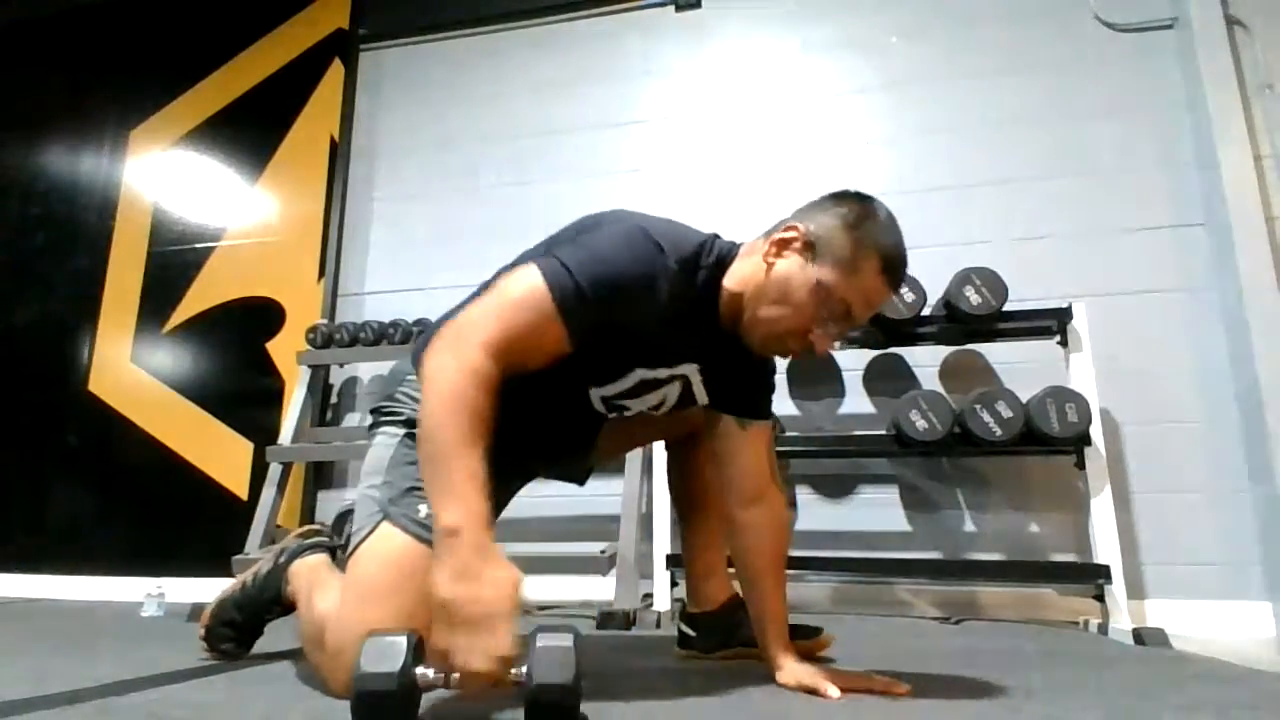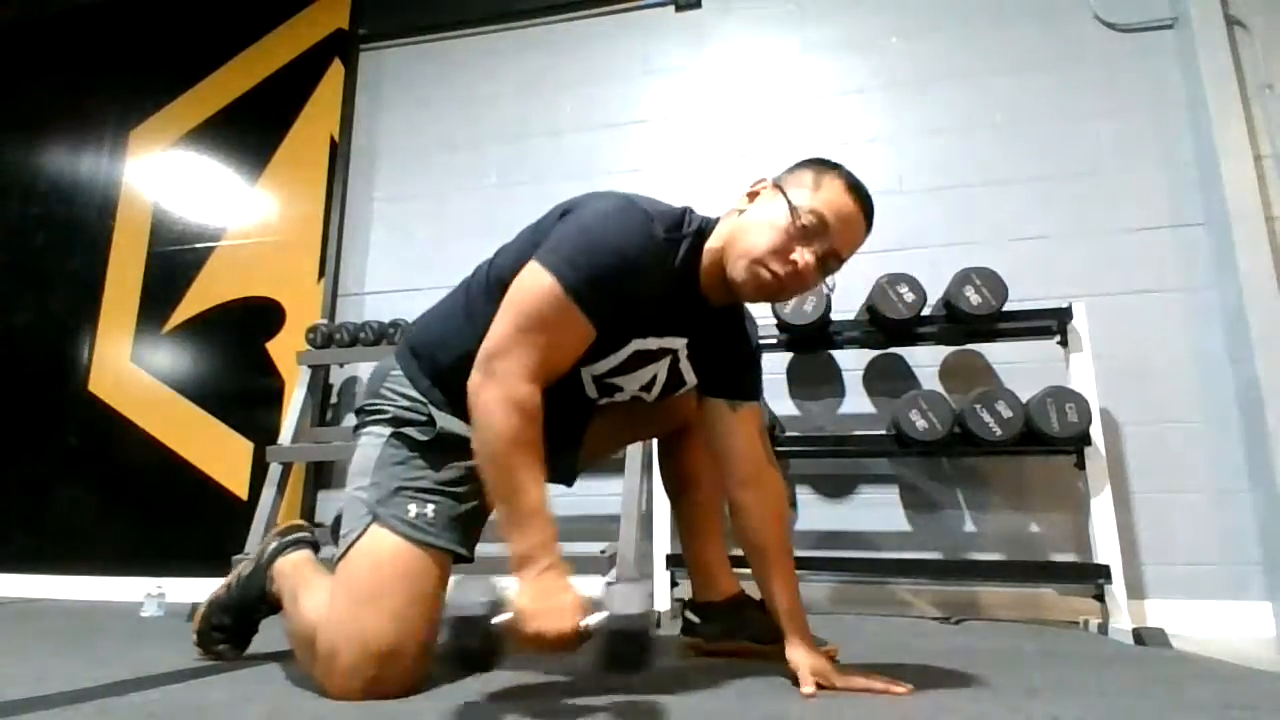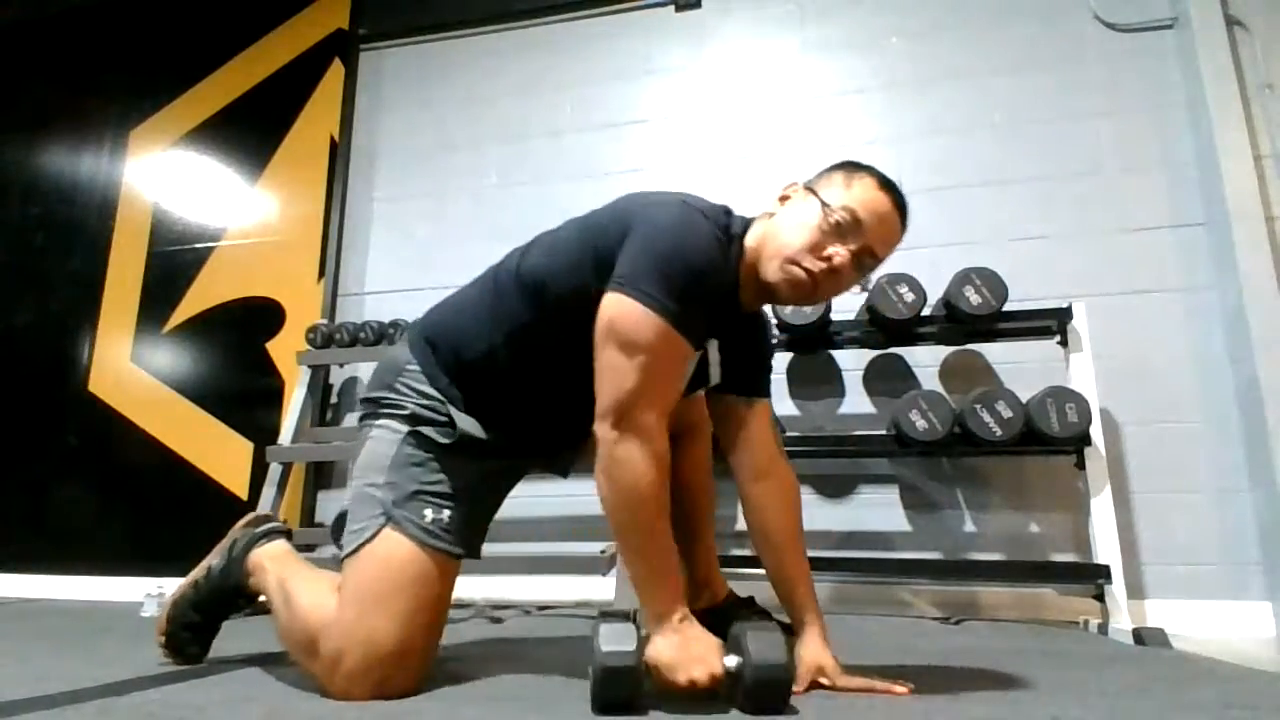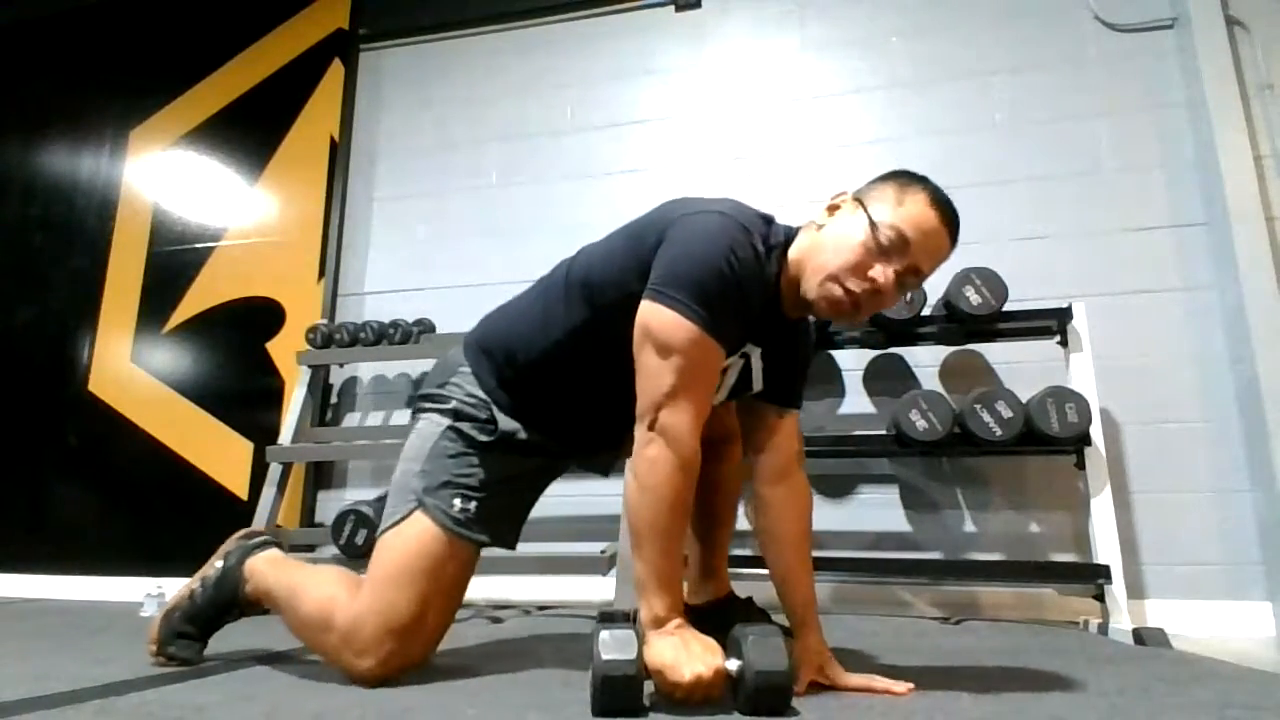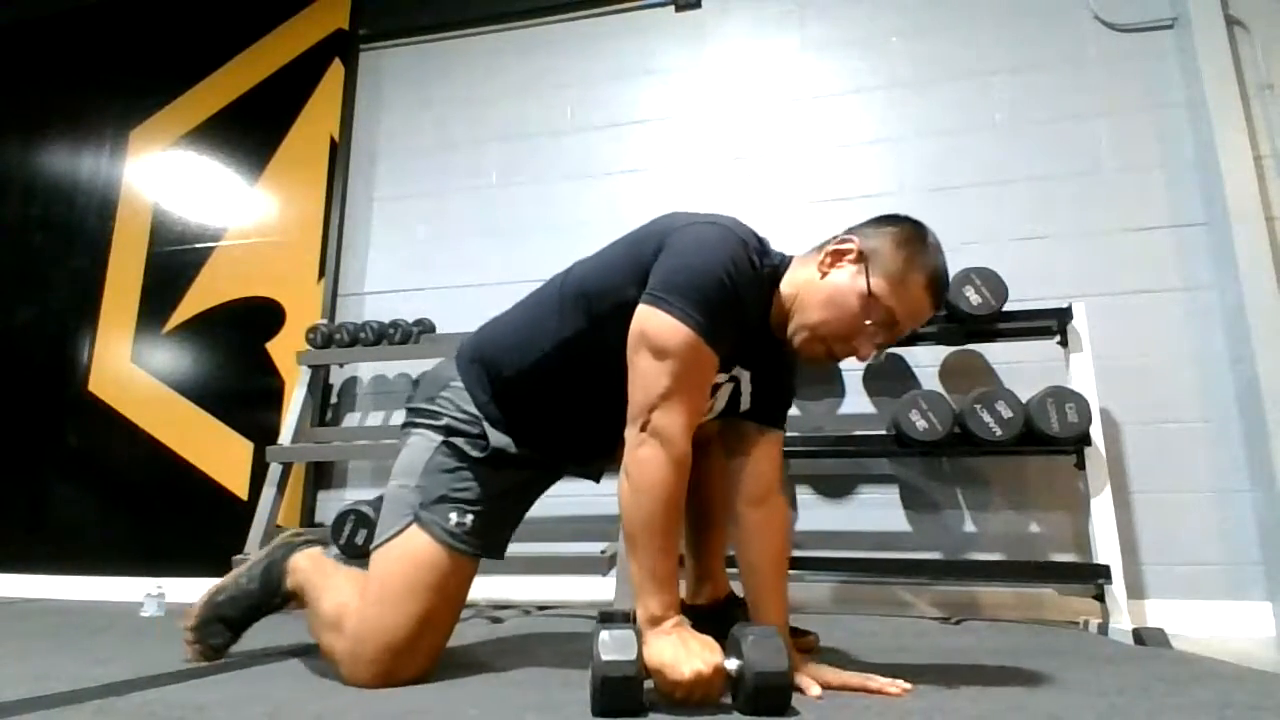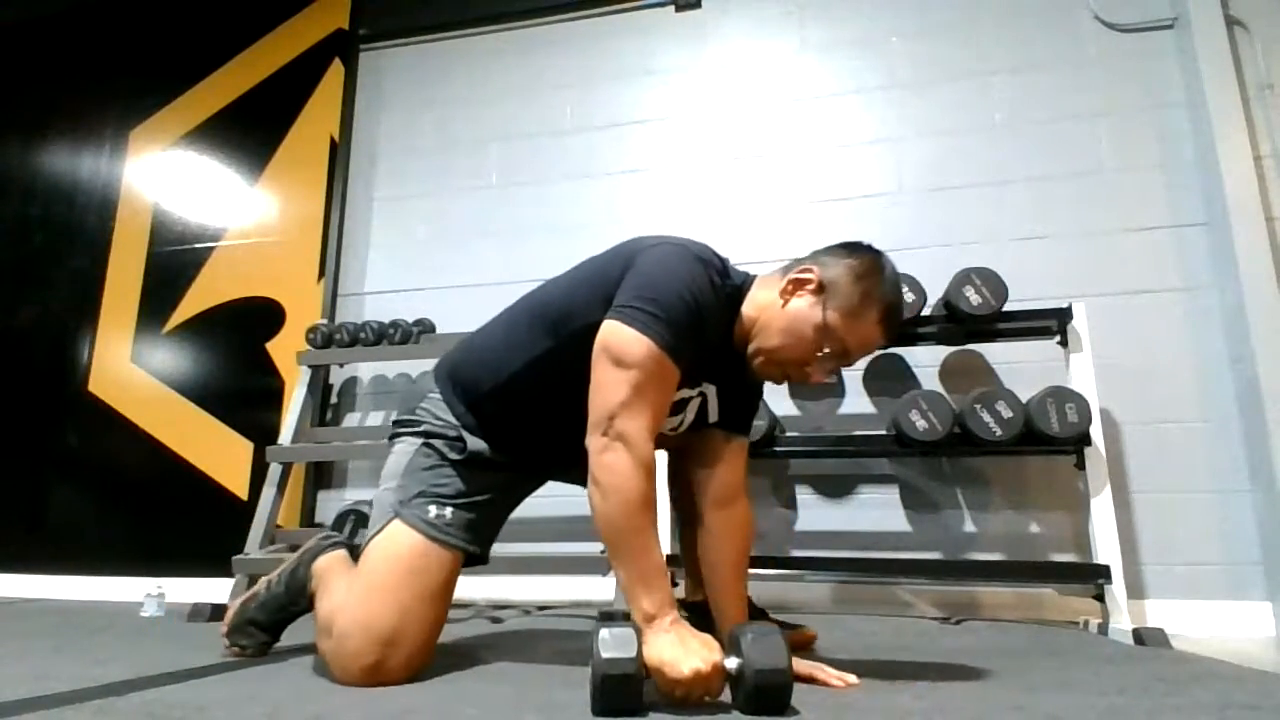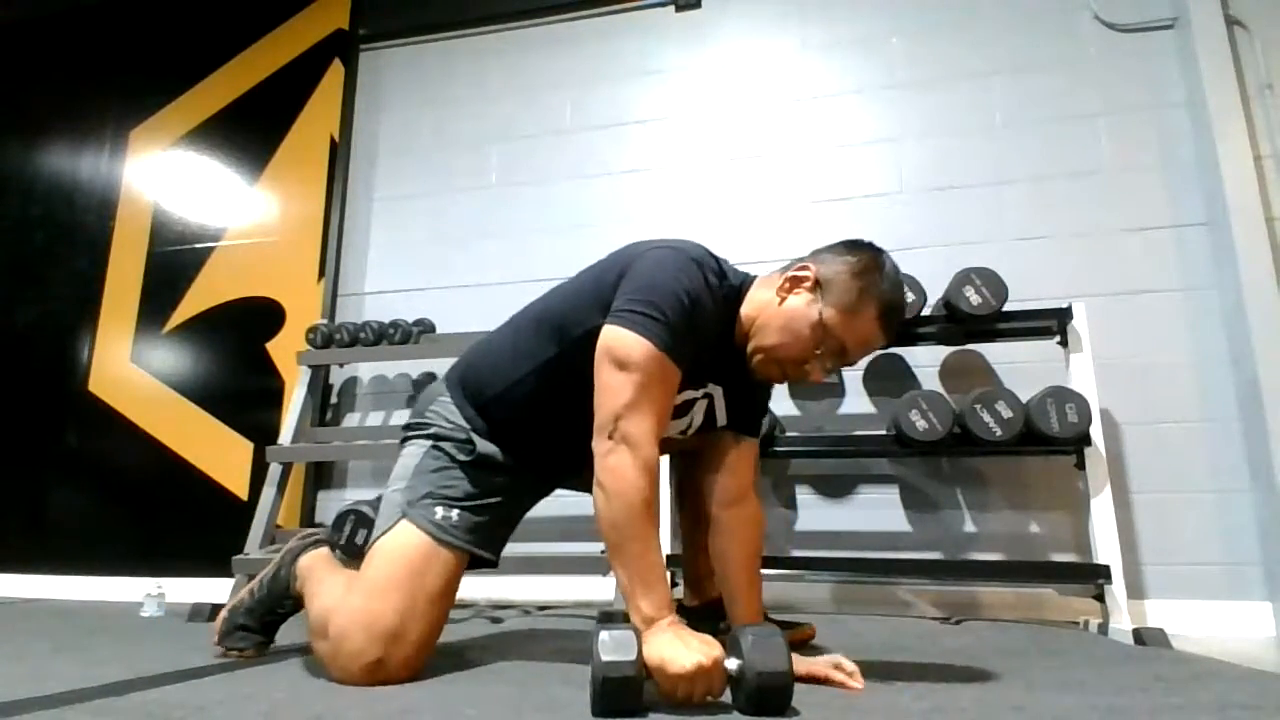
dt=0.4s
person 1, frame 1
left shoulder: (746, 349)
right shoulder: (640, 264)
left elbow: (753, 496)
right elbow: (459, 355)
left wrist: (778, 650)
right wrist: (466, 554)
right hip: (443, 410)
right knee: (368, 663)
left ankle: (711, 613)
right ankle: (303, 568)
person 1, frame 2
left shoulder: (725, 335)
right shoulder: (626, 236)
left elbow: (751, 476)
right elbow: (499, 381)
left wrist: (796, 636)
right wrist: (538, 568)
right hip: (433, 411)
left knee: (691, 414)
right knee: (365, 667)
left ankle: (716, 607)
right ankle: (287, 568)
person 1, frame 3
left shoulder: (744, 329)
right shoulder: (684, 239)
left elbow: (763, 472)
right elbow: (624, 433)
left wrist: (812, 632)
right wrist: (666, 621)
left hip: (542, 421)
right hip: (441, 407)
right knee: (366, 670)
left ankle: (711, 605)
right ankle: (262, 558)
person 1, frame 4
left shoulder: (789, 334)
right shoulder: (720, 245)
left elbow: (778, 477)
right elbow: (661, 434)
left wrist: (809, 641)
right wrist: (663, 624)
left hip: (585, 422)
right hip: (490, 407)
right knee: (377, 646)
left ankle: (712, 600)
right ankle: (255, 569)
person 1, frame 5
left shoulder: (774, 357)
right shoulder: (716, 259)
left elbow: (758, 494)
right elbow: (656, 436)
left wrist: (778, 646)
right wrist: (660, 626)
left hip: (574, 431)
right hip: (481, 416)
right knee: (379, 655)
left ankle: (708, 600)
right ankle: (299, 567)
person 1, frame 6
left shoulder: (741, 368)
right shoulder: (678, 281)
left elbow: (719, 497)
right elbow: (616, 446)
left wrist: (734, 639)
right wrist: (659, 625)
left hip: (556, 442)
right hip: (462, 428)
right knee: (370, 658)
left ankle: (699, 602)
right ankle: (323, 568)
person 1, frame 7
left shoulder: (748, 366)
right shoulder: (676, 282)
left elbow: (730, 496)
right elbow: (622, 448)
right wrist: (656, 625)
left hip: (566, 447)
right hip: (471, 432)
right knee: (371, 654)
left ankle: (701, 604)
right ankle: (309, 567)
